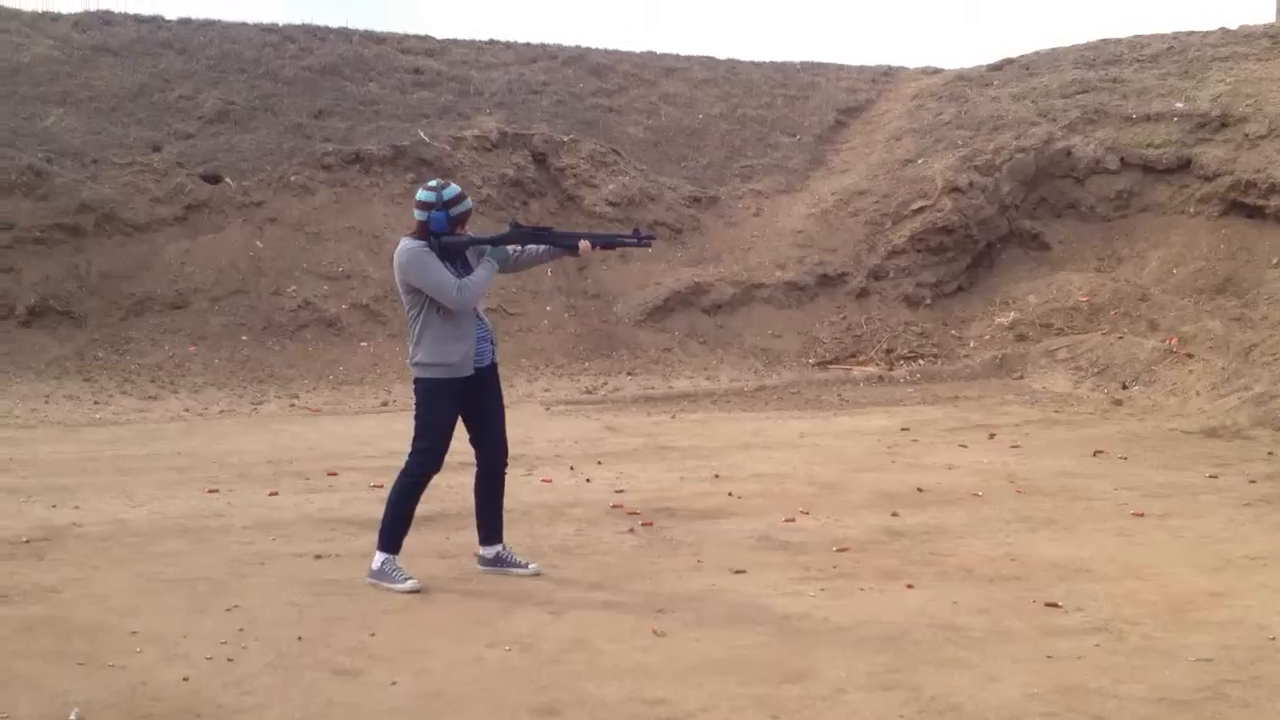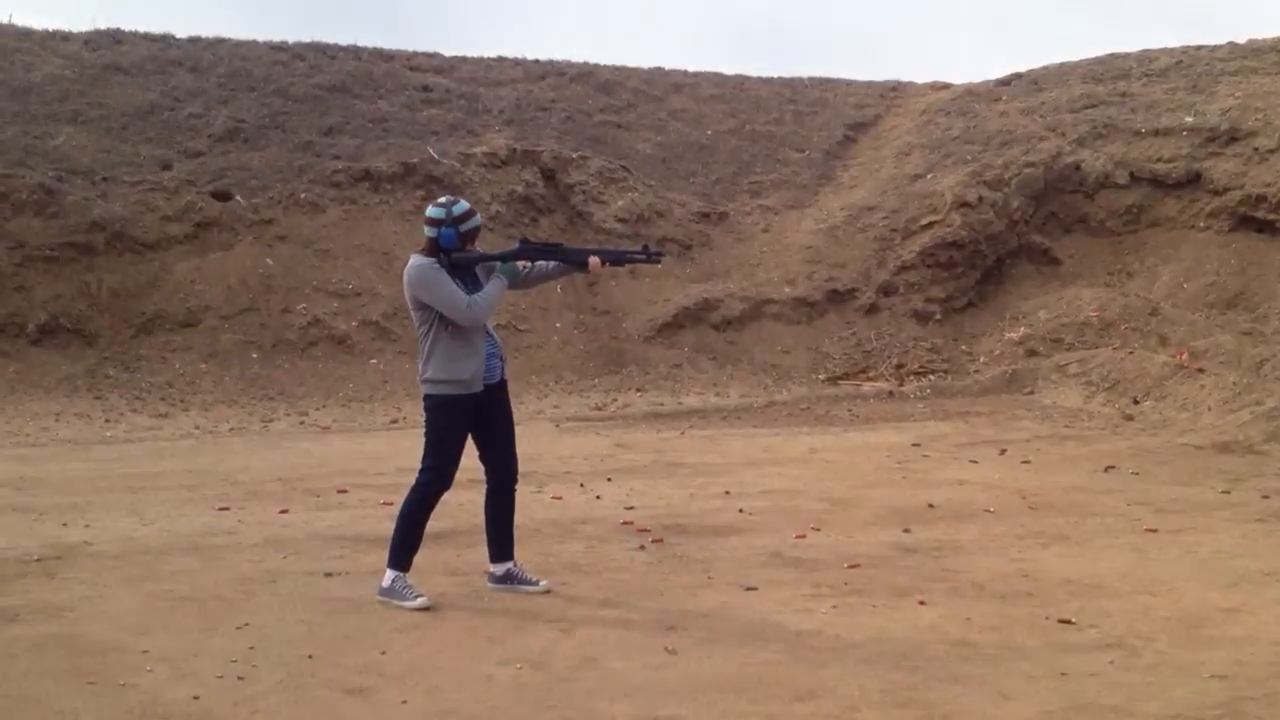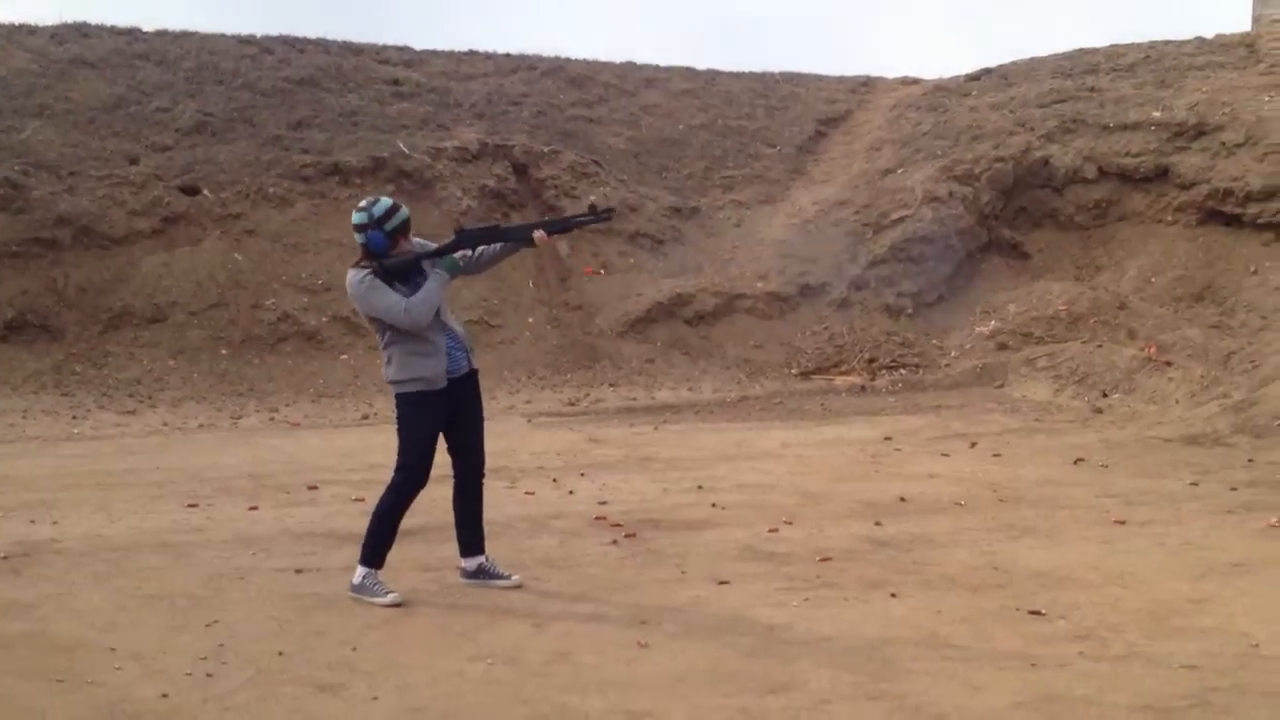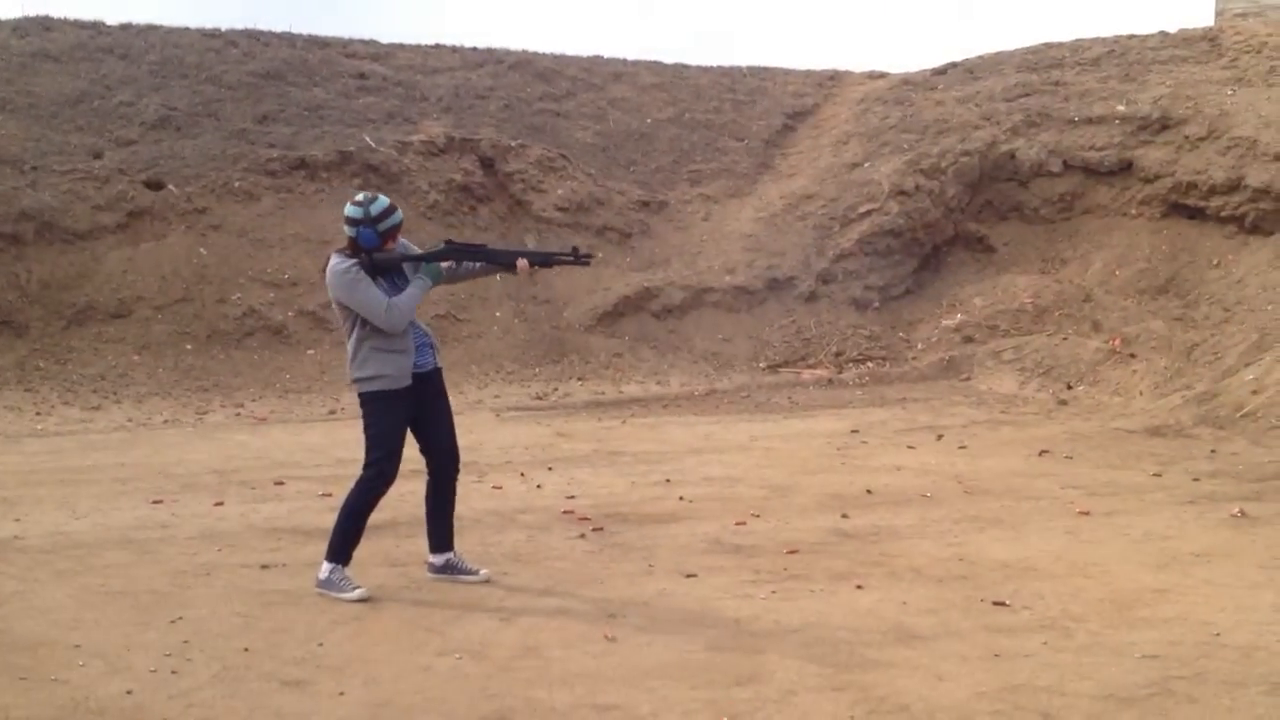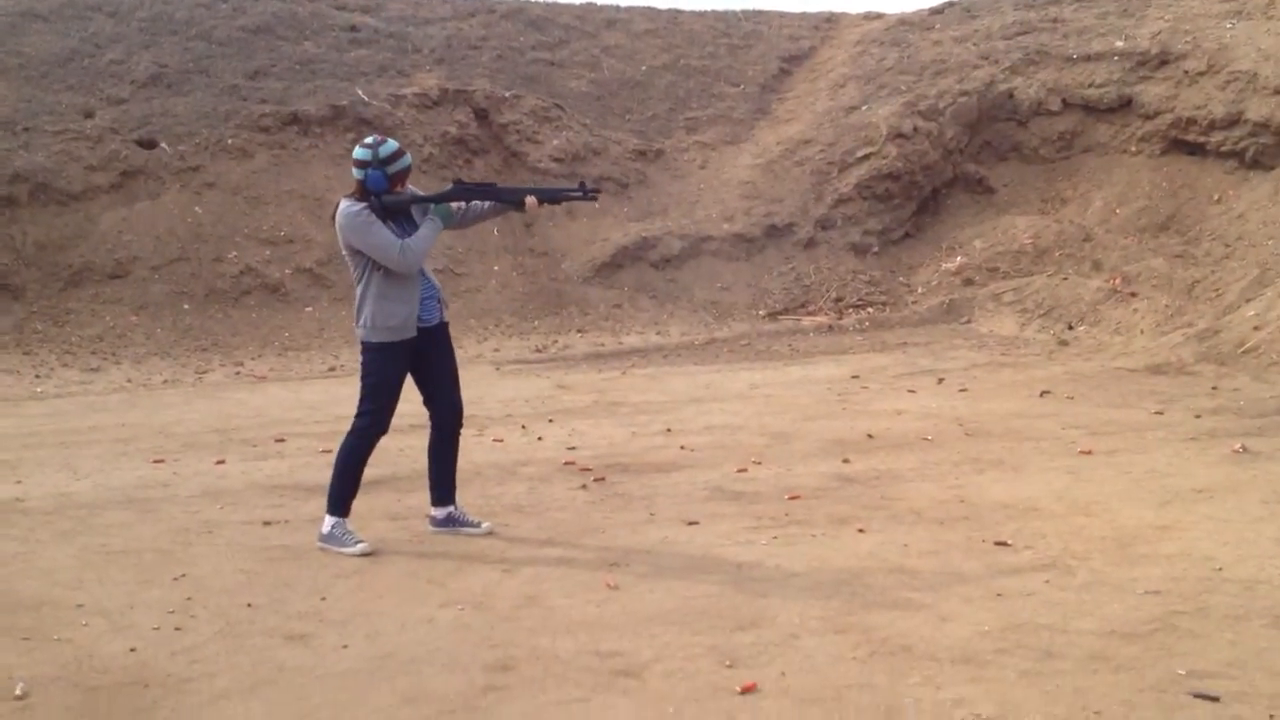
dt=0.7s
person 1, frame 1
left shoulder: (461, 246)
right shoulder: (412, 254)
left elbow: (514, 257)
right elbow: (460, 297)
left wrist: (568, 247)
right wrist: (489, 263)
left hip: (480, 368)
right hip: (439, 376)
left knee: (494, 457)
right knee: (423, 464)
left ankle: (492, 549)
right ankle: (383, 560)
person 1, frame 2
left shoulder: (471, 262)
right shoulder: (422, 271)
left elbow: (523, 274)
right elbow: (471, 312)
left wrist: (576, 263)
right wrist: (500, 278)
left hip: (489, 384)
right hip: (449, 392)
left knee: (504, 474)
right knee: (434, 481)
left ankle: (502, 567)
right ankle: (393, 578)
person 1, frame 3
left shoulder: (417, 252)
right shoulder: (361, 281)
left elbow: (470, 262)
right elbow: (412, 316)
left wrist: (521, 241)
right wrist: (441, 274)
left hip: (460, 374)
right hip: (418, 386)
left knee: (471, 469)
right knee: (410, 477)
left ankle: (473, 561)
right ankle: (365, 573)
person 1, frame 4
left shoulder: (396, 252)
right shoulder: (343, 270)
left elbow: (447, 271)
right elbow: (391, 317)
left wrist: (502, 263)
right wrist: (423, 280)
left hip: (423, 371)
right hip: (383, 381)
left knee: (446, 463)
right knee: (380, 474)
left ankle: (442, 557)
right ankle: (332, 569)
person 1, frame 5
right shoulder: (353, 215)
left elbow: (458, 215)
right elbow: (404, 257)
left wrist: (510, 202)
right wrist: (434, 220)
left hip: (429, 323)
right hip: (387, 333)
left knee: (449, 415)
right knee: (371, 424)
left ankle: (444, 510)
right ankle: (333, 523)
